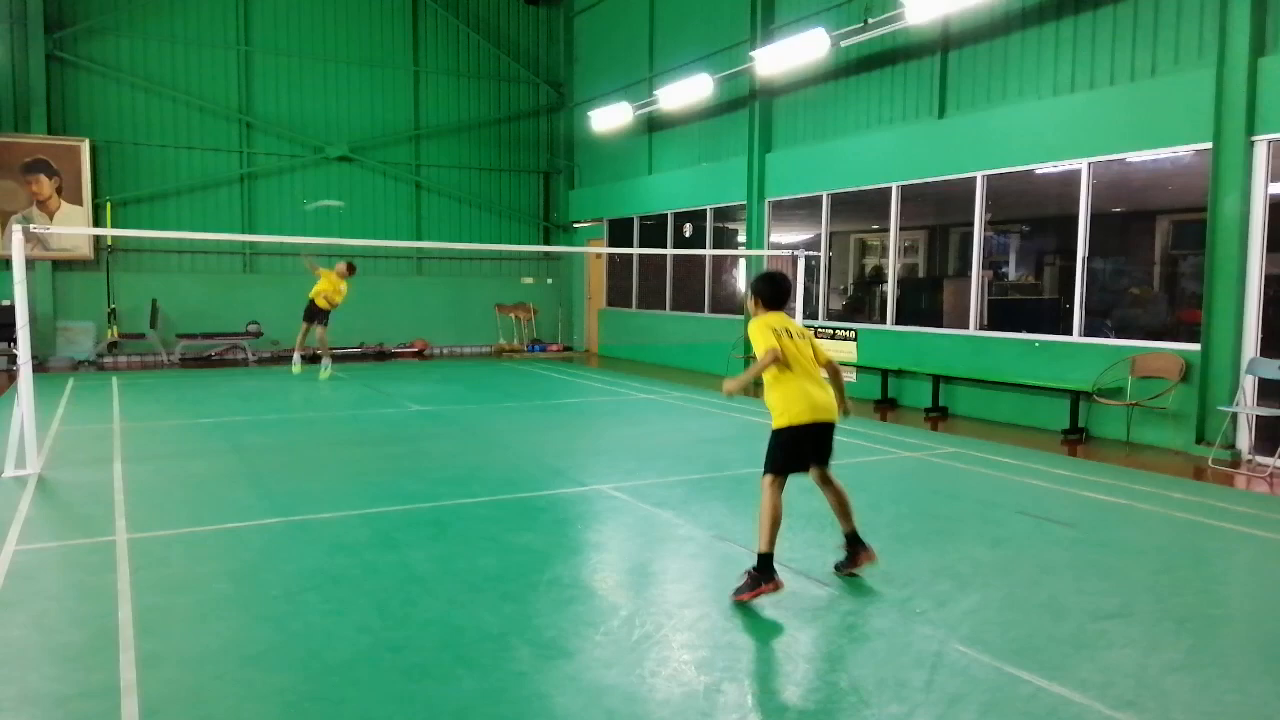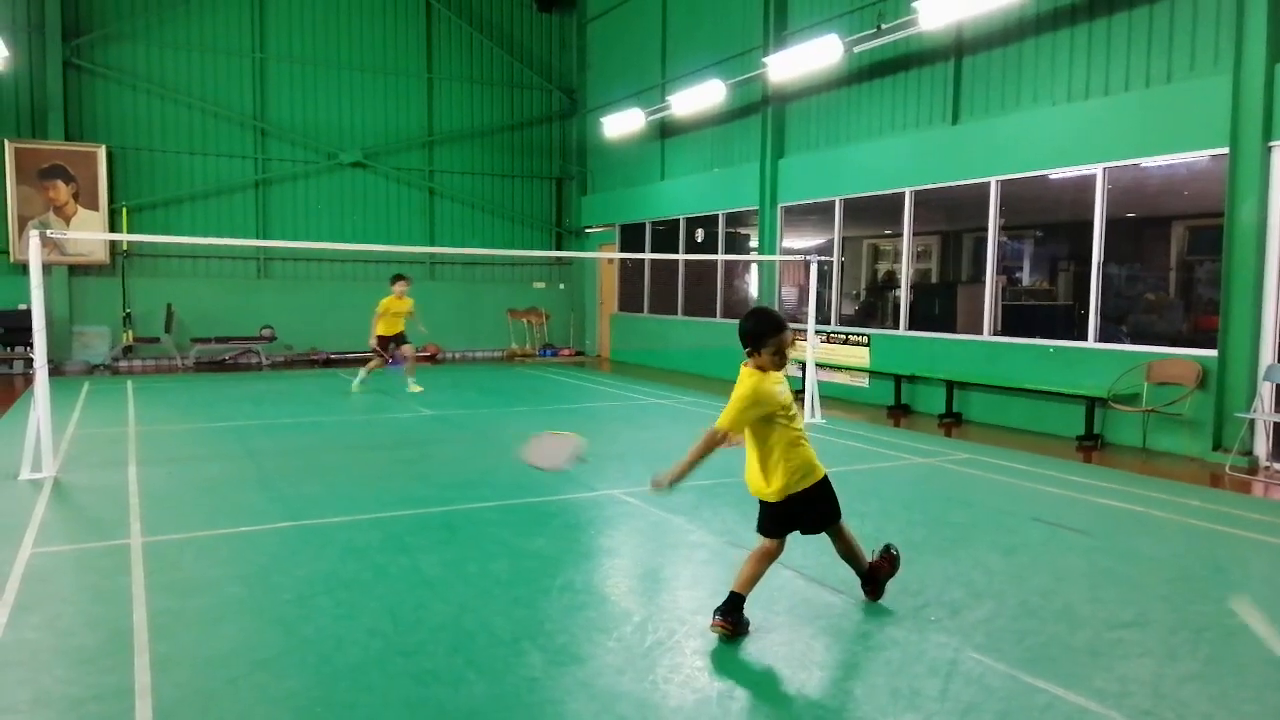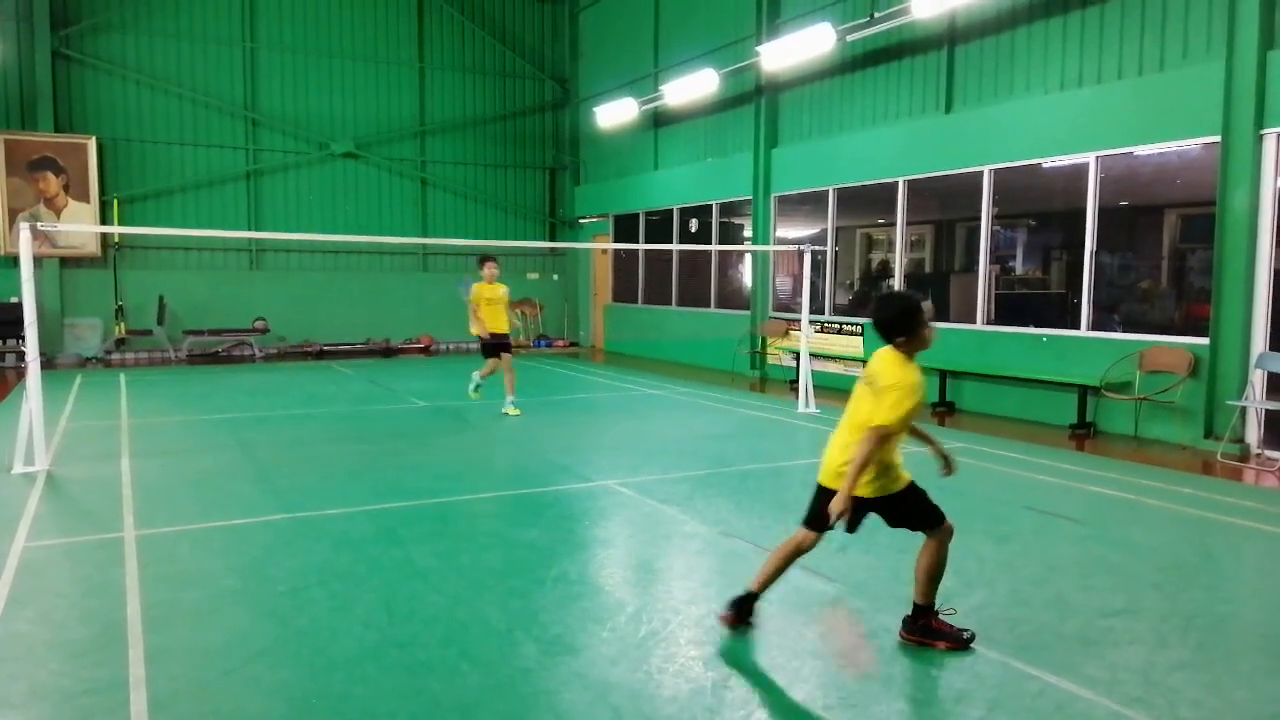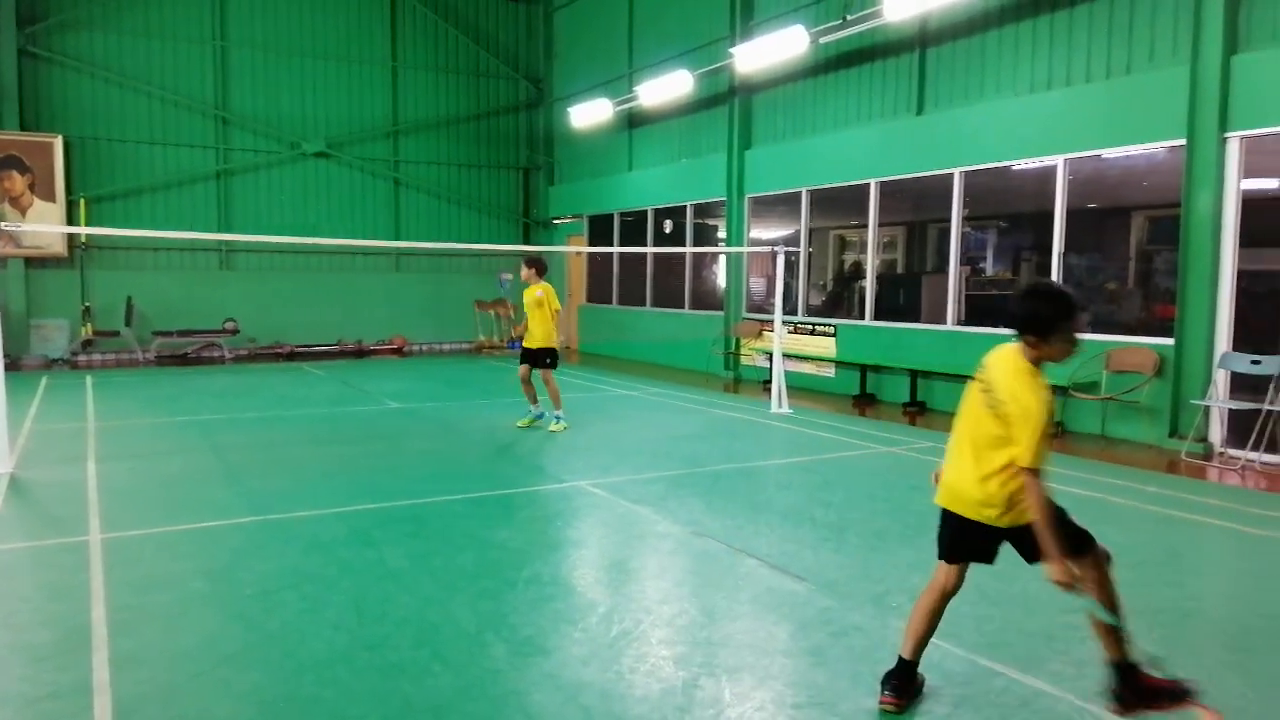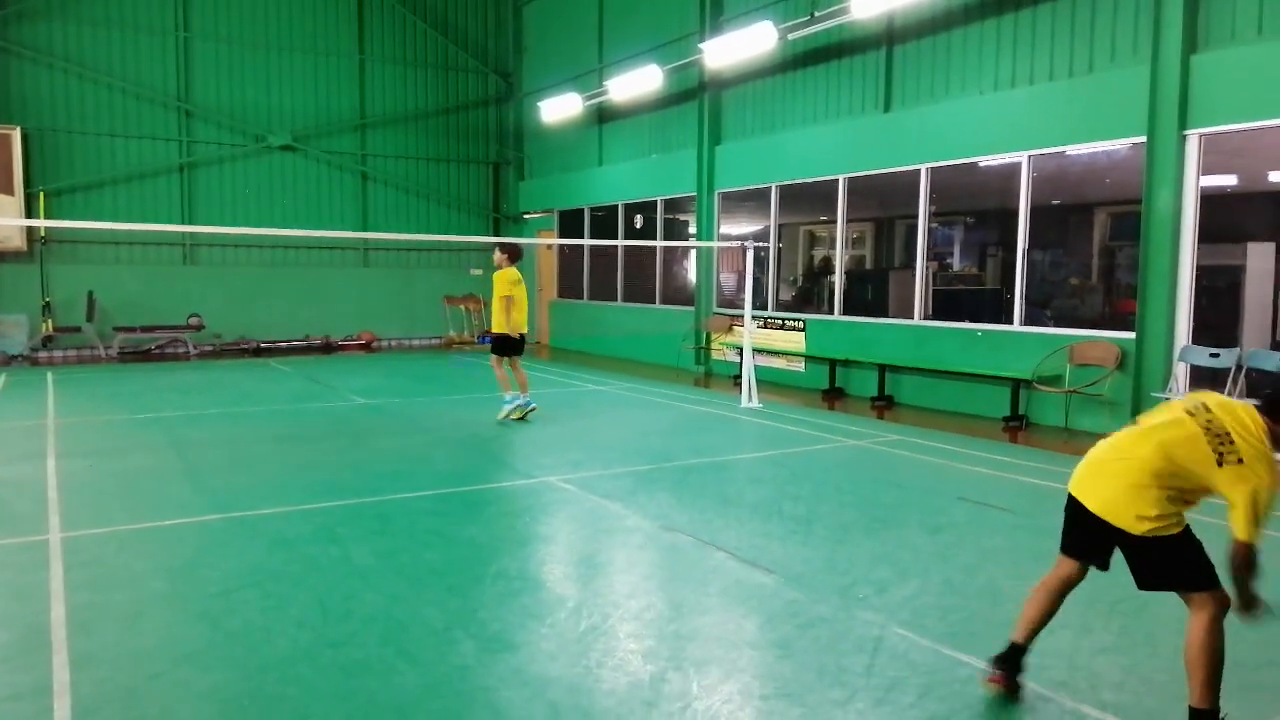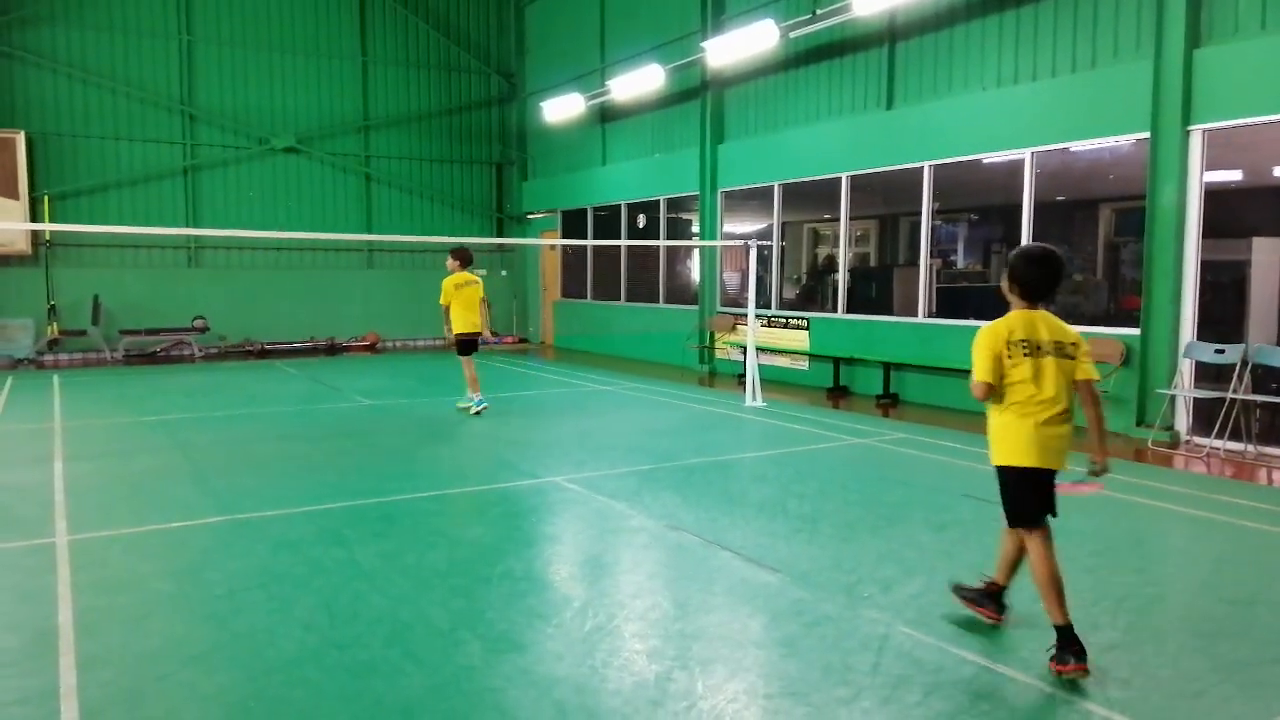
dt=0.7s
person 1, frame 1
left shoulder: (760, 325)
right shoulder: (798, 328)
left elbow: (772, 356)
right elbow: (832, 366)
left wrist: (740, 381)
right wrist: (842, 400)
left hip: (795, 415)
right hip: (824, 410)
left knee: (772, 483)
right knee: (822, 475)
left ankle: (764, 570)
right ankle: (855, 545)
person 1, frame 2
left shoulder: (769, 373)
right shoulder: (754, 388)
right elbow: (718, 435)
right wrist: (679, 471)
left hip: (770, 479)
right hip: (799, 474)
left knee: (771, 544)
right knee: (834, 526)
left ankle: (729, 612)
right ankle: (871, 576)
person 1, frame 3
left shoulder: (882, 360)
right shoulder: (907, 381)
right elbow: (871, 440)
left wrist: (933, 445)
right wrist: (846, 495)
left hip: (836, 468)
right hip: (873, 476)
left knee: (807, 536)
right knee: (940, 532)
left ankle: (744, 603)
right ankle: (921, 623)
person 1, frame 4
left shoulder: (998, 356)
right shoulder: (1032, 399)
right elbow: (1031, 481)
left wrist: (951, 463)
right wrist: (1055, 558)
left hip: (958, 489)
right hip: (1003, 500)
left knee: (946, 579)
right knee: (1094, 562)
left ankle: (901, 679)
right ankle: (1128, 682)
person 1, frame 5
left shoulder: (1211, 403)
left elbow: (1145, 433)
right elbow: (1243, 550)
right wrist: (1247, 598)
left hip: (1091, 477)
right hip: (1144, 507)
left knee: (1066, 571)
right knee: (1209, 605)
left ankle: (1010, 661)
person 1, frame 6
left shoulder: (995, 332)
right shoulder: (1069, 336)
left elbow: (982, 391)
right elbow: (1089, 395)
left wrist: (979, 371)
right wrist: (1099, 449)
left hip: (1015, 448)
right hip: (1051, 447)
left knee: (1035, 535)
right knee: (1023, 524)
left ankle: (1068, 644)
right ankle: (993, 595)
